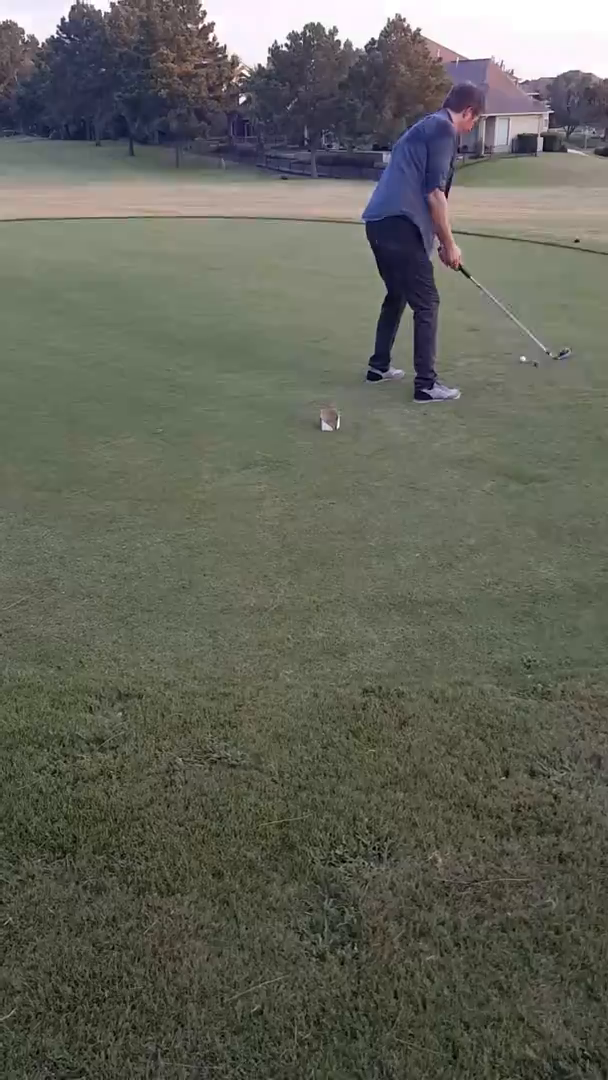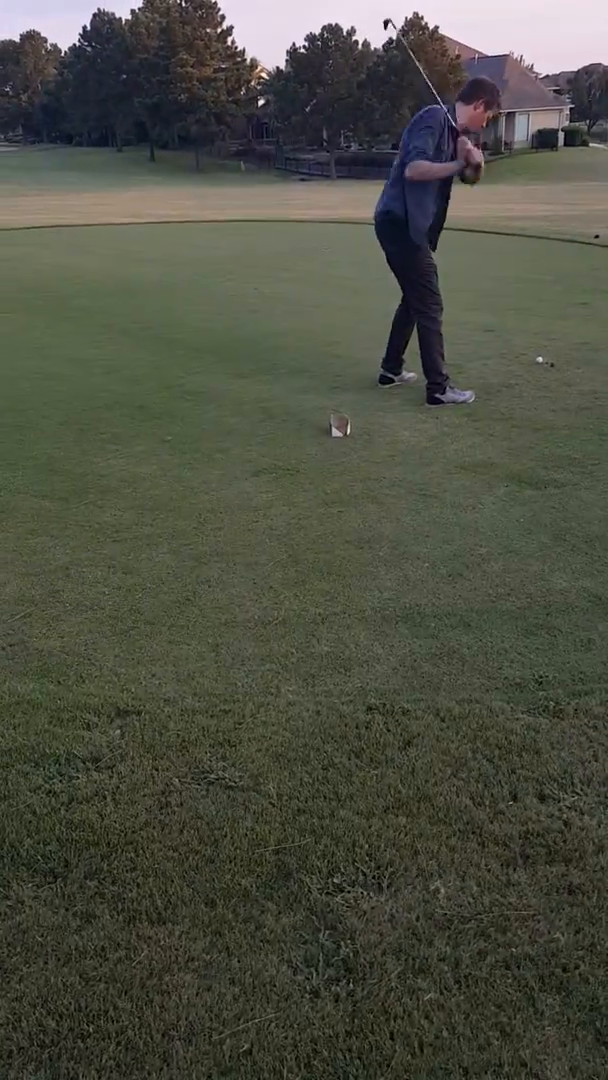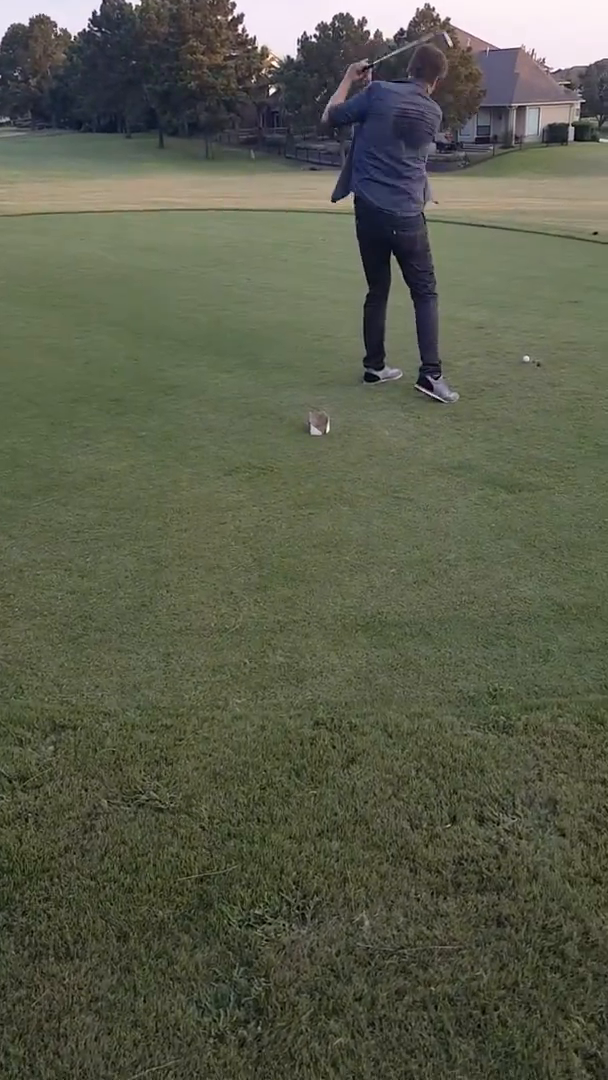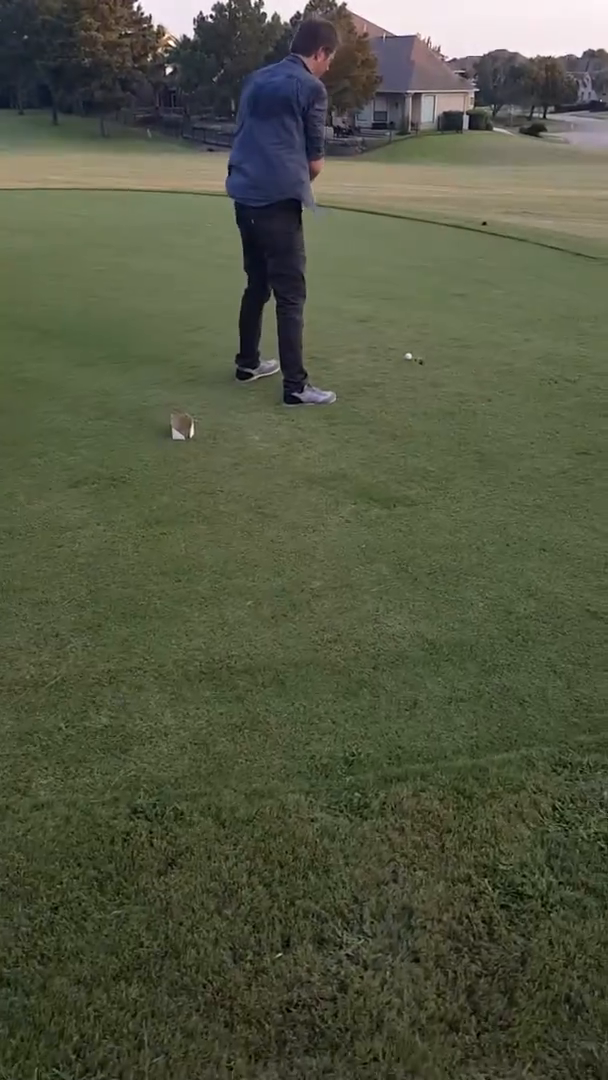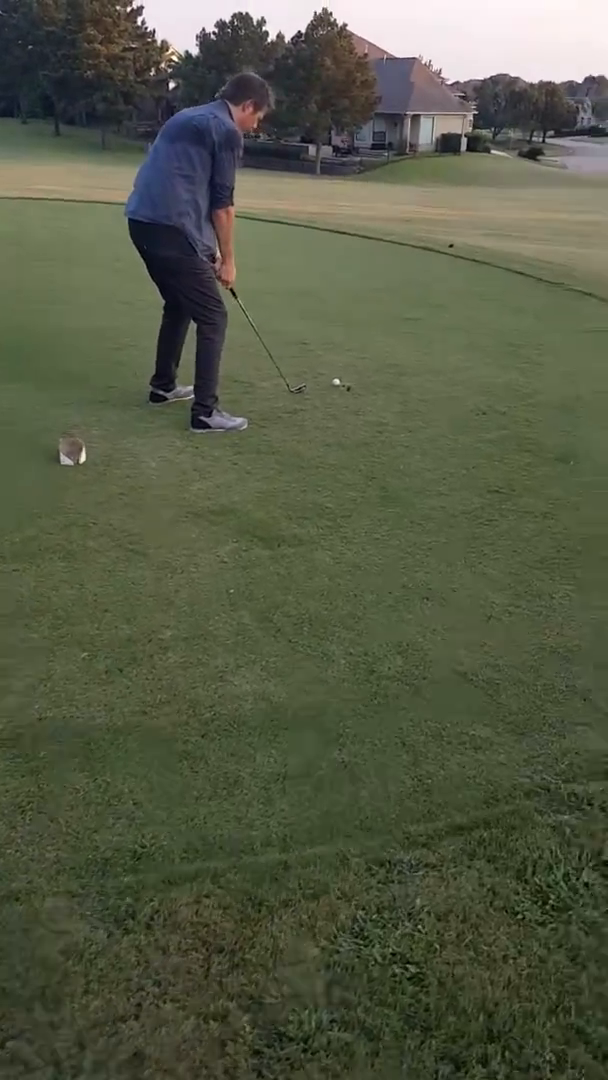
dt=1s
person 1, frame 1
left shoulder: (425, 128)
right shoulder: (444, 129)
right elbow: (434, 192)
left wrist: (440, 239)
right wrist: (449, 243)
left hip: (378, 222)
right hip: (399, 225)
left knee: (396, 295)
right knee: (426, 302)
left ankle: (379, 366)
right ankle: (426, 384)
person 1, frame 2
left shoulder: (454, 131)
right shoulder: (434, 117)
right elbow: (412, 170)
left wrist: (472, 159)
right wrist: (456, 165)
left hip: (407, 224)
right hip: (401, 224)
left knee: (414, 299)
right knee: (429, 305)
left ankle: (391, 369)
right ankle: (438, 388)
person 1, frame 3
left shoulder: (379, 93)
right shoulder: (433, 112)
left elbow: (329, 117)
left wrist: (350, 79)
left hip: (370, 211)
right hip: (408, 216)
left knee: (377, 291)
right knee: (425, 293)
left ankle: (374, 366)
right ankle: (430, 372)
person 1, frame 4
left shoulder: (257, 79)
right shoulder: (310, 88)
right elbow: (315, 161)
left hip: (245, 197)
right hip: (279, 200)
left knee: (257, 283)
right knee: (290, 294)
left ankle: (247, 362)
right ankle: (295, 386)
person 1, frame 5
left shoulder: (189, 118)
right shoulder: (227, 131)
right elbow: (221, 203)
left wrist: (209, 249)
right wrist: (228, 260)
left hip: (143, 221)
right hip: (170, 228)
left knee: (178, 305)
right knee: (212, 317)
left ankle: (163, 385)
right ankle: (205, 412)
